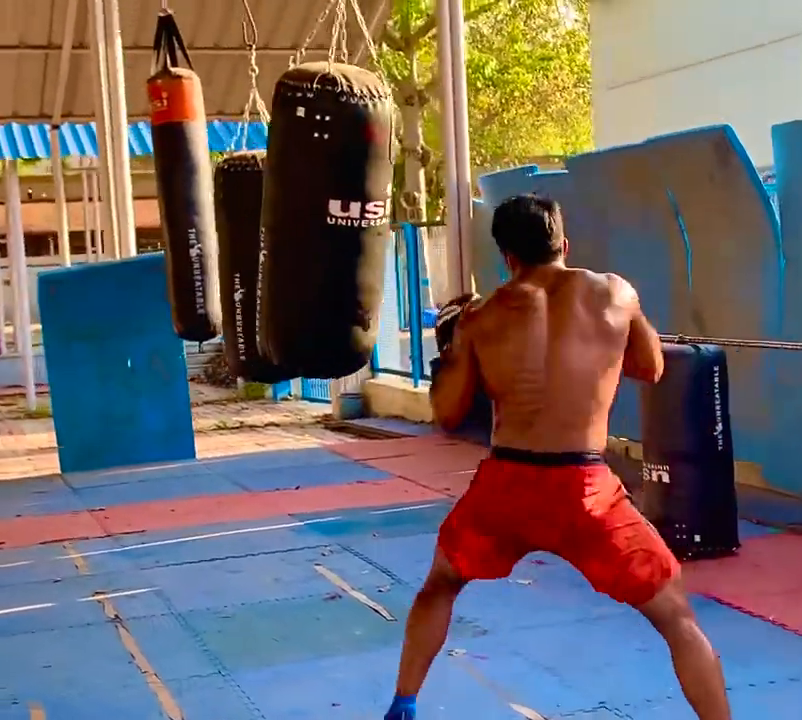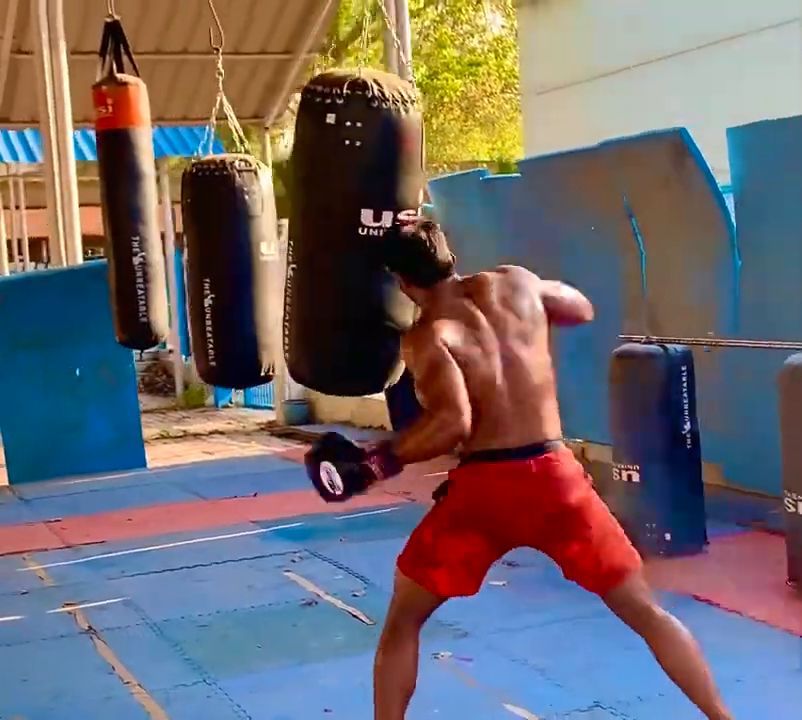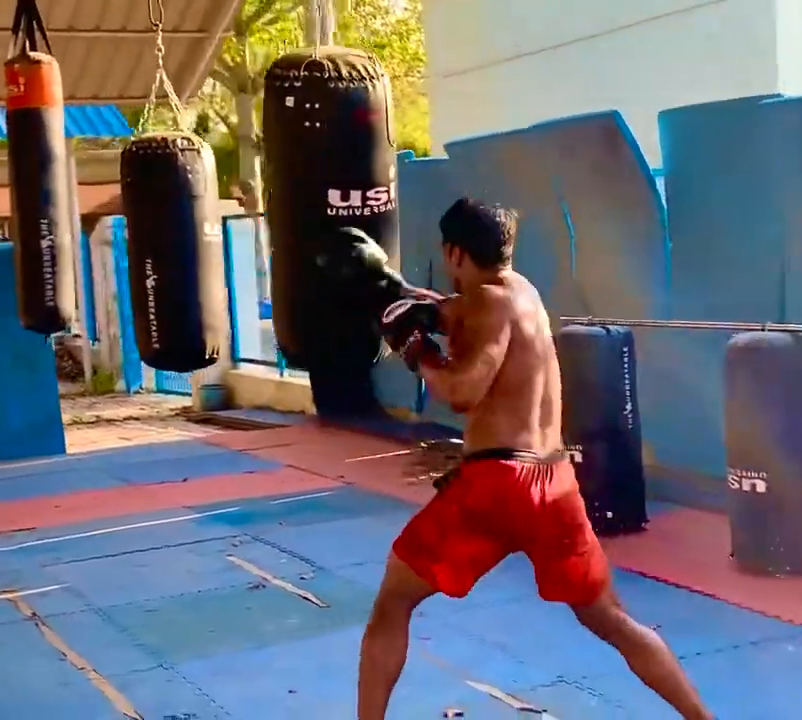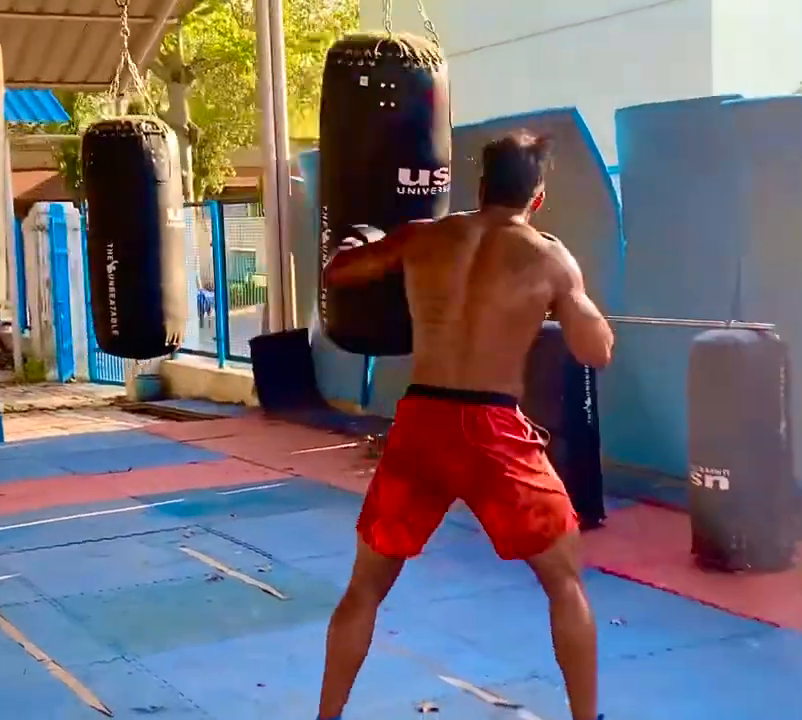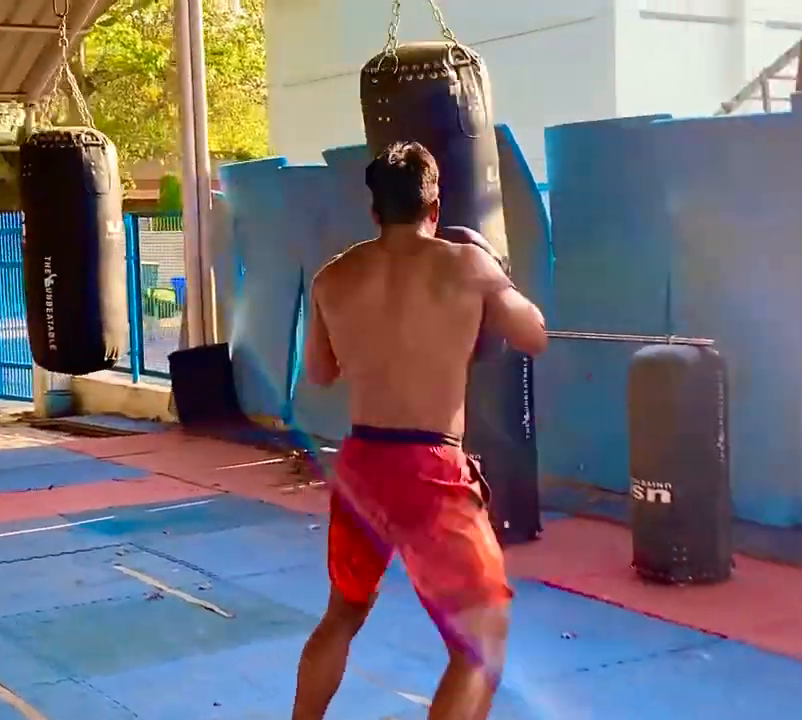
dt=0.4s
person 1, frame 1
left shoulder: (481, 320)
right shoulder: (615, 294)
left elbow: (447, 415)
right elbow: (652, 369)
left wrist: (452, 351)
left hip: (505, 485)
right hip: (584, 490)
left knee: (440, 584)
right knee: (677, 617)
person 1, frame 2
left shoulder: (429, 334)
right shoulder: (515, 283)
left elbow: (455, 425)
right elbow: (582, 310)
left wrist: (372, 463)
left hip: (484, 489)
right hip: (557, 477)
left knee: (402, 621)
right knee: (644, 610)
person 1, frame 3
left shoulder: (488, 303)
right shoulder: (519, 289)
left elbow: (461, 391)
left wrist: (413, 346)
left hip: (491, 486)
right hip: (555, 485)
left knee: (392, 604)
right knee: (610, 621)
person 1, frame 4
left shoulder: (422, 238)
right shoulder: (549, 257)
left elbow: (335, 274)
right elbow: (597, 352)
left wrist: (354, 243)
right wrist: (568, 282)
left hip: (419, 425)
right hip: (495, 433)
left knee: (365, 587)
right knee: (564, 582)
person 1, frame 5
left shoulder: (332, 278)
right shoulder: (468, 264)
right elbow: (534, 340)
left hip: (358, 467)
right hip: (428, 475)
left knee: (343, 616)
right knee: (480, 648)
